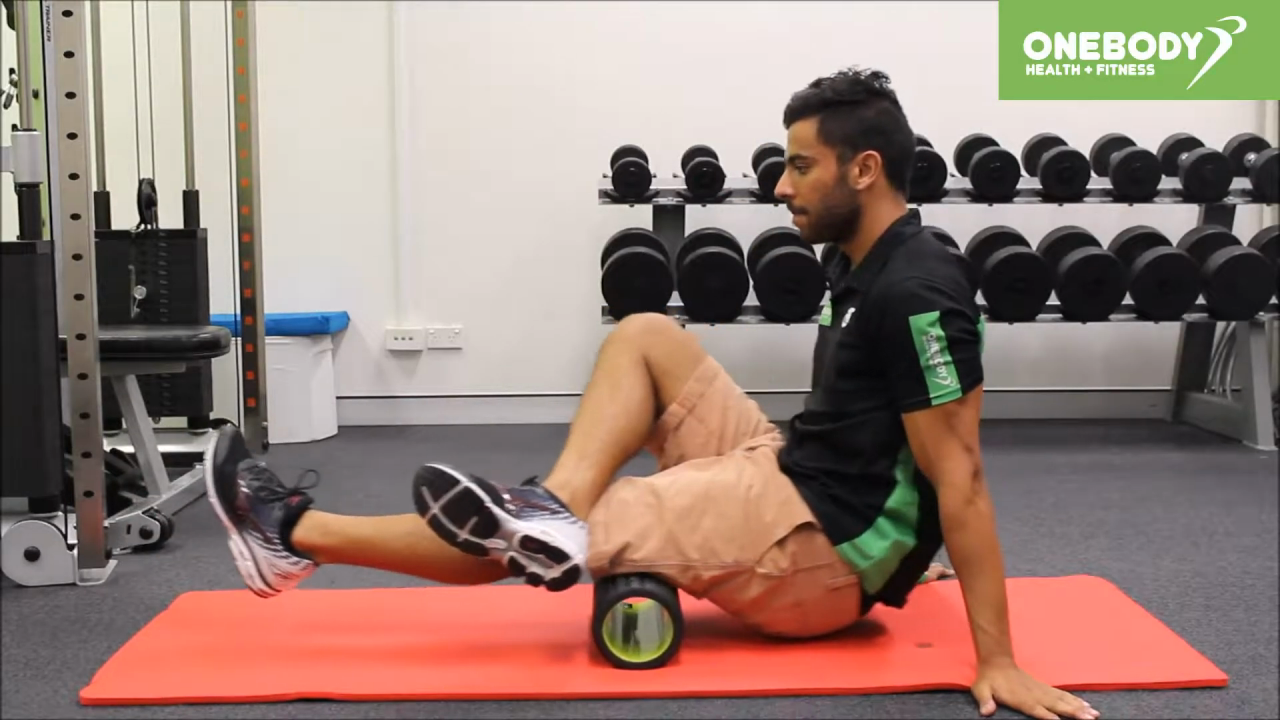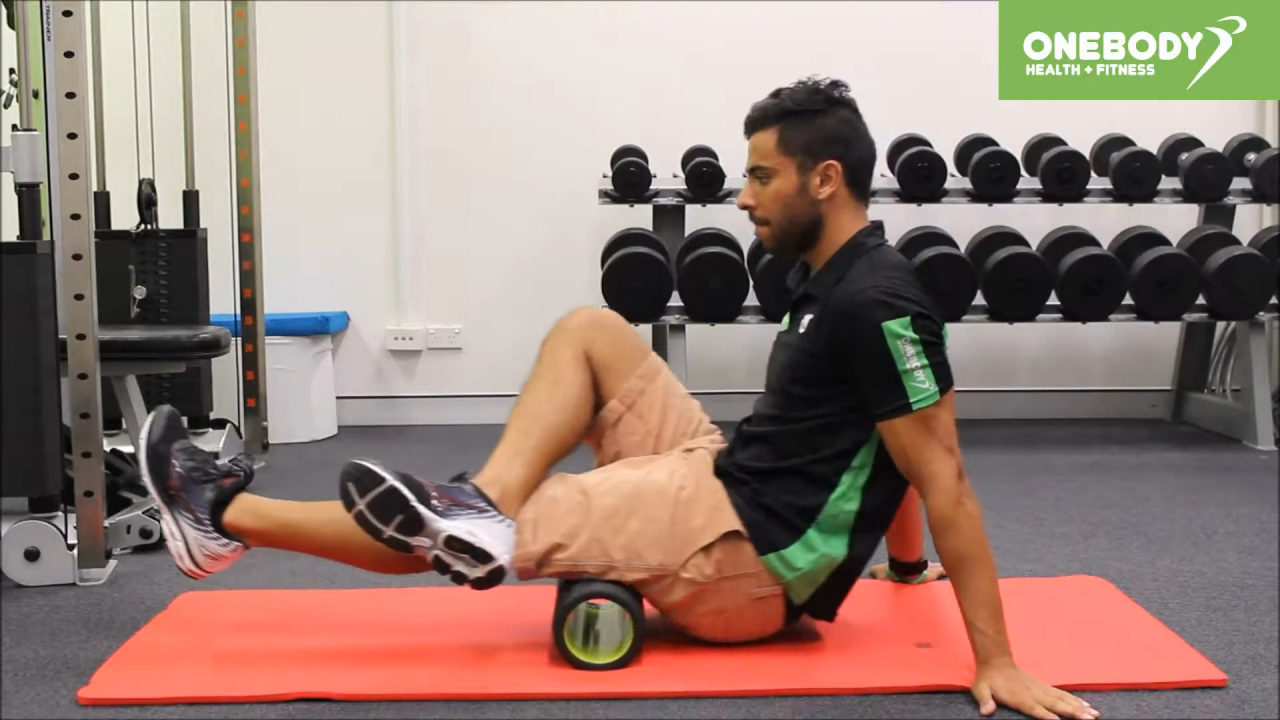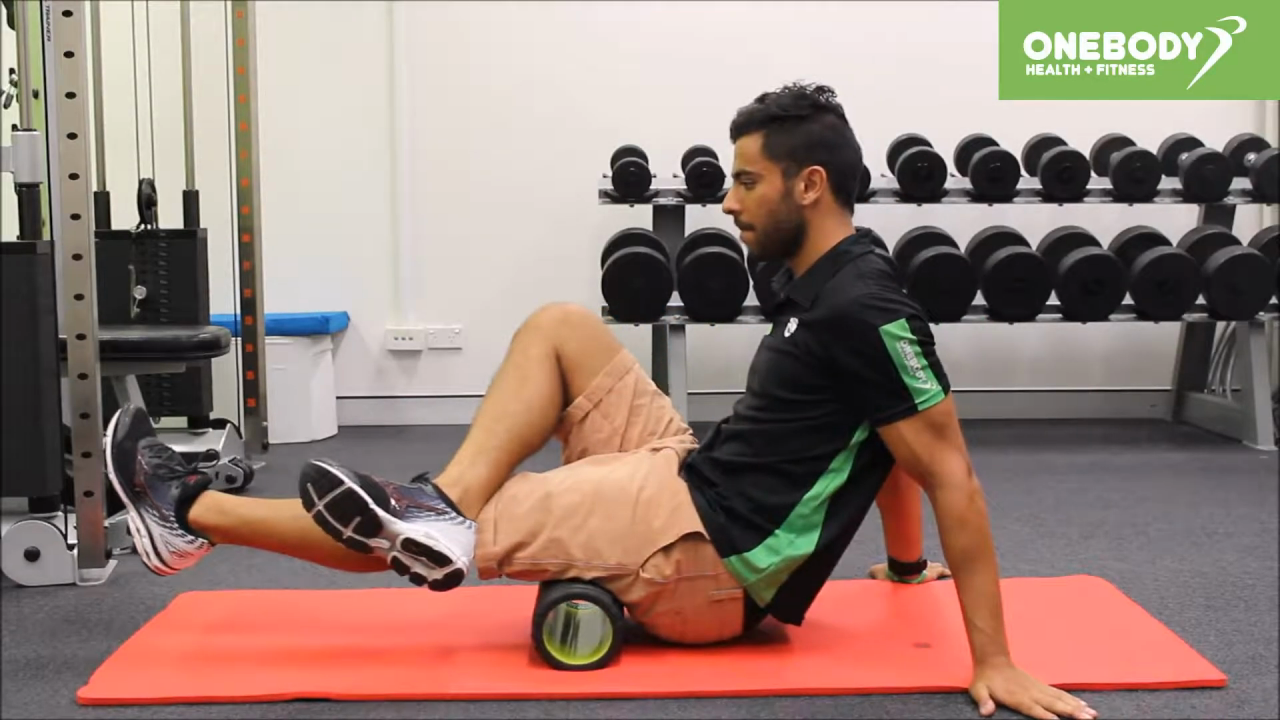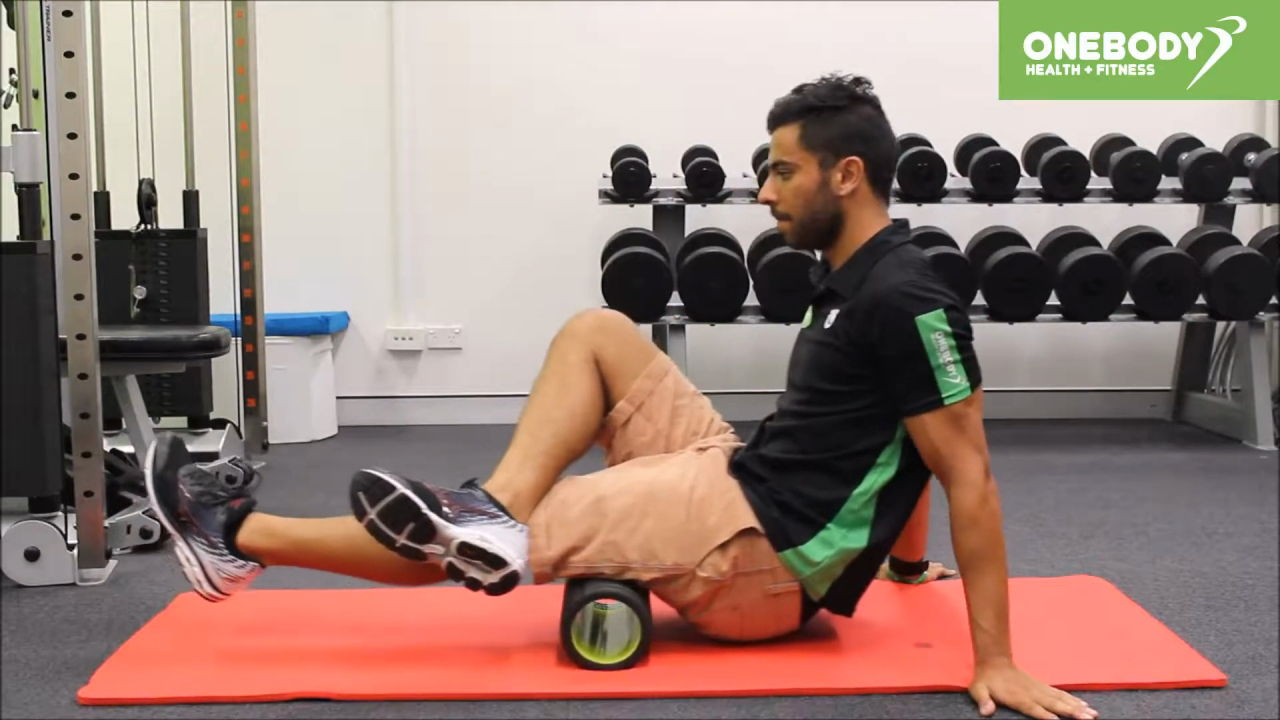
dt=0.4s
person 1, frame 1
left shoulder: (914, 293)
right shoulder: (868, 267)
left elbow: (959, 480)
right elbow: (898, 444)
right wrist: (901, 549)
left hip: (819, 552)
right hip: (794, 483)
left knee: (524, 545)
right knee: (645, 337)
left ankle: (298, 534)
right ankle: (549, 514)
person 1, frame 2
left shoulder: (873, 302)
right shoulder: (834, 277)
left elbow: (942, 479)
right elbow: (889, 450)
right wrist: (903, 558)
left hip: (745, 559)
right hip: (730, 486)
left knee: (449, 538)
right knee: (590, 331)
left ankle: (229, 515)
right ankle: (477, 509)
person 1, frame 3
left shoulder: (859, 311)
right shoulder: (825, 284)
left elbow: (953, 477)
right elbow: (889, 452)
right wrist: (905, 563)
left hip: (705, 559)
right hip: (697, 484)
left knee: (407, 537)
right knee: (561, 328)
left ankle: (196, 514)
right ankle: (440, 510)
person 1, frame 4
left shoulder: (901, 298)
right shoulder: (855, 277)
left elbow: (971, 477)
right elbow: (900, 436)
right wrist: (906, 558)
left hip: (759, 554)
right hip: (741, 483)
left knee: (457, 545)
right knee: (596, 334)
left ankle: (243, 537)
right ankle: (487, 517)
